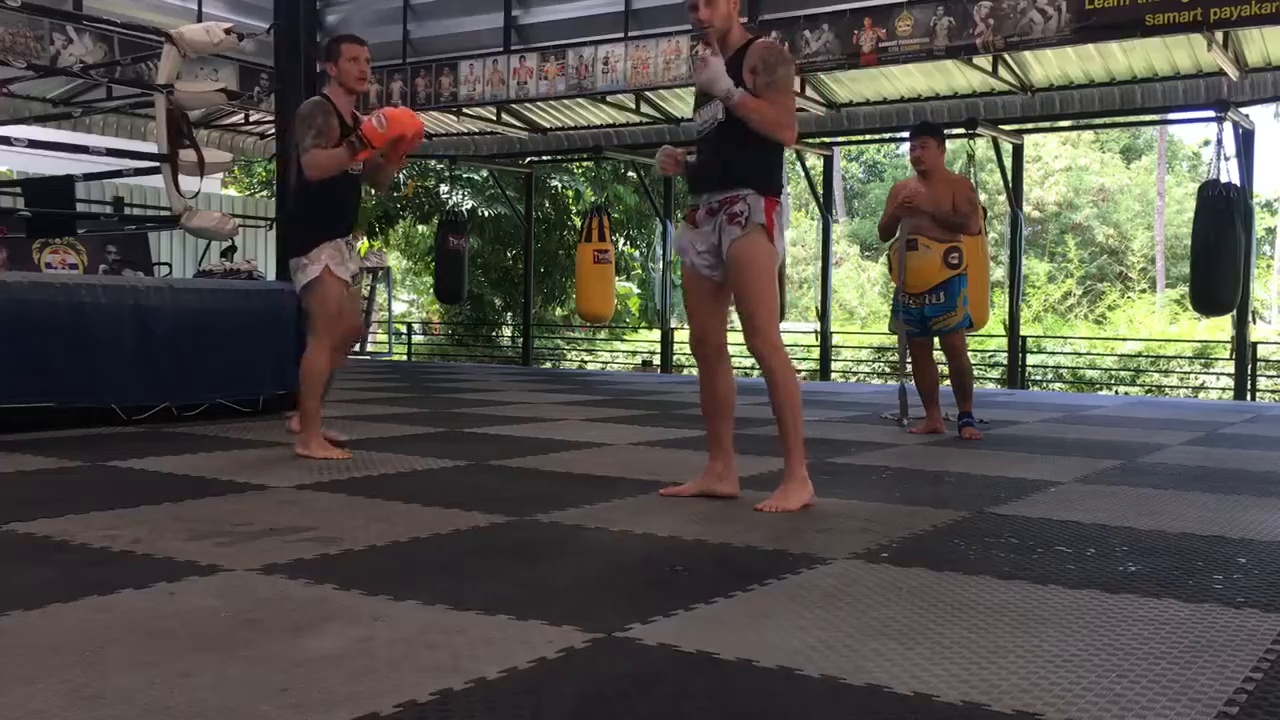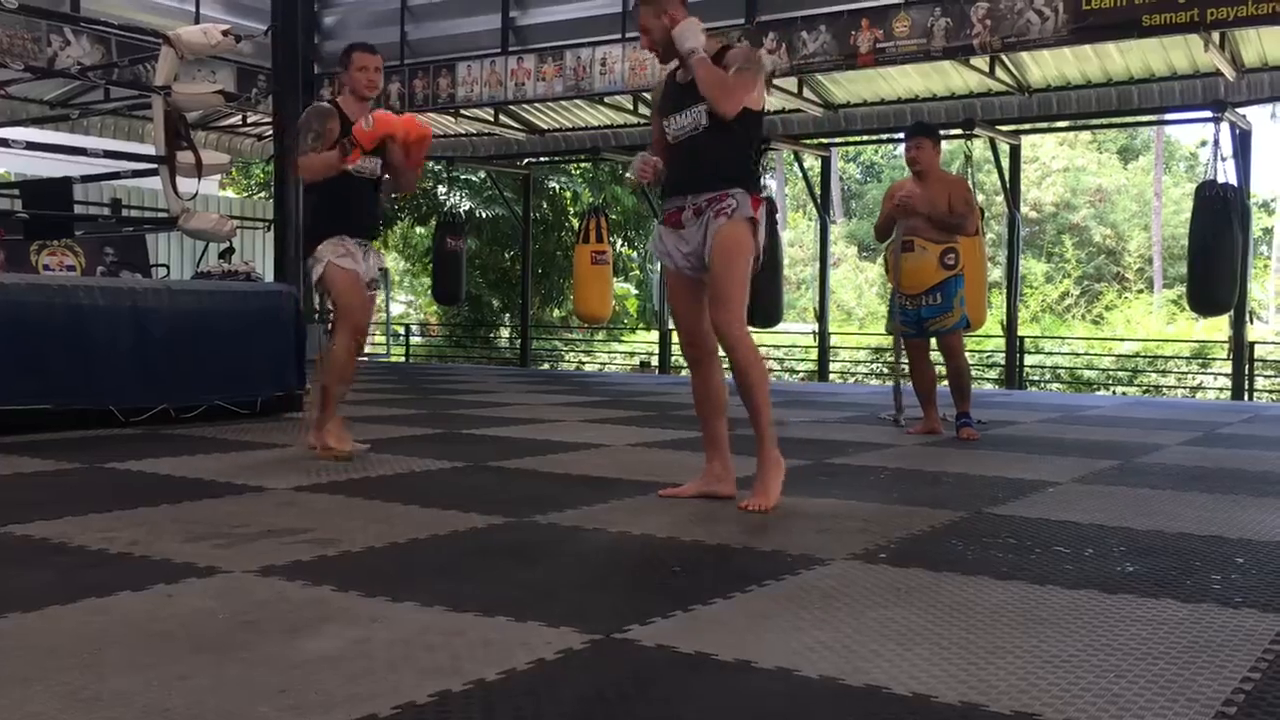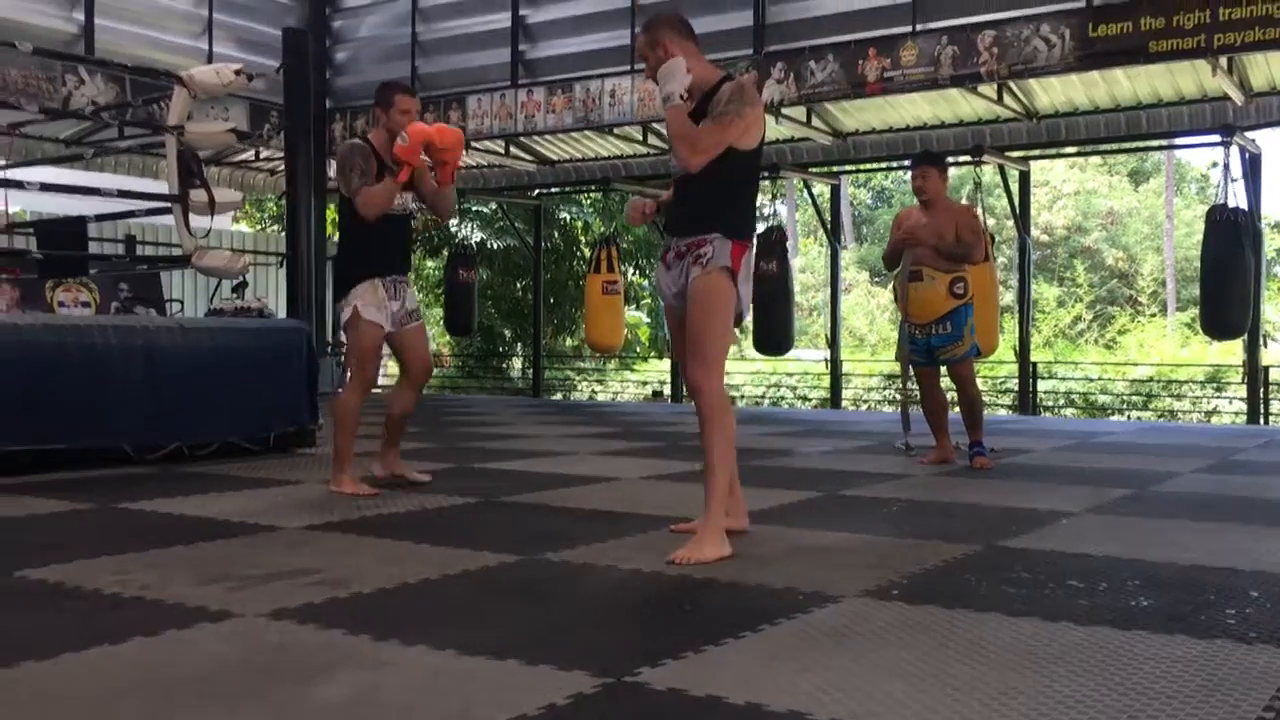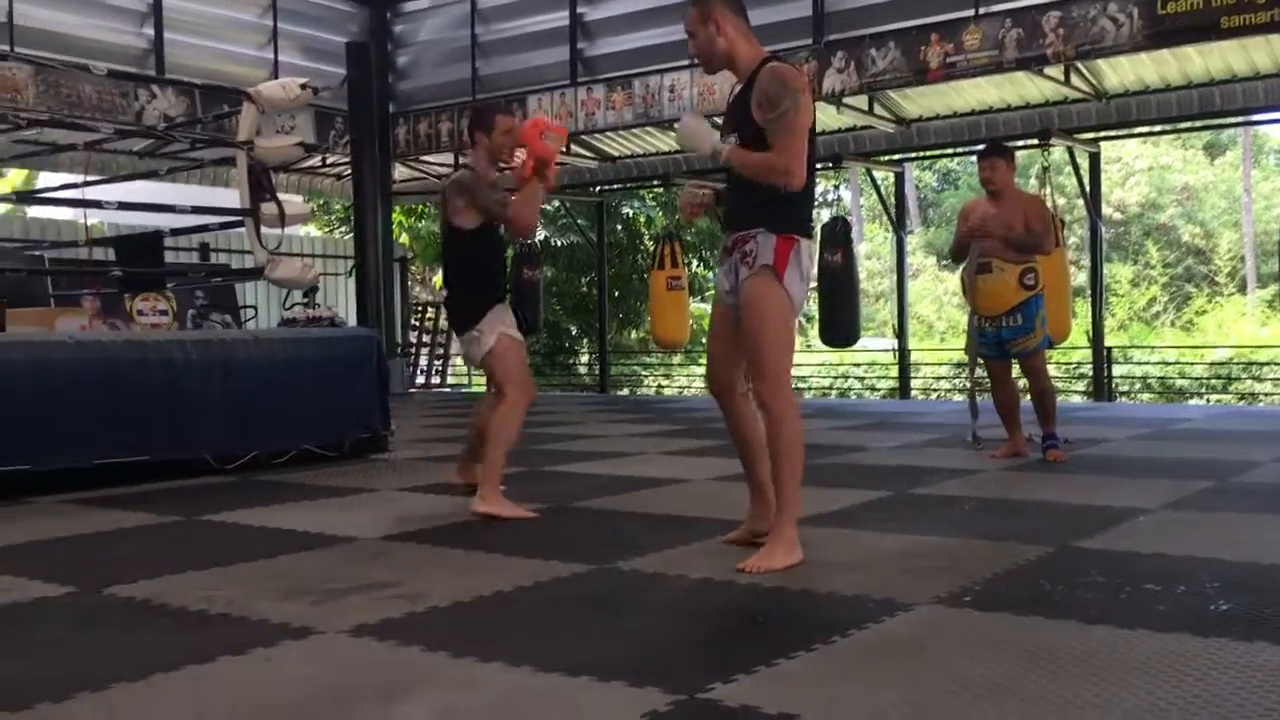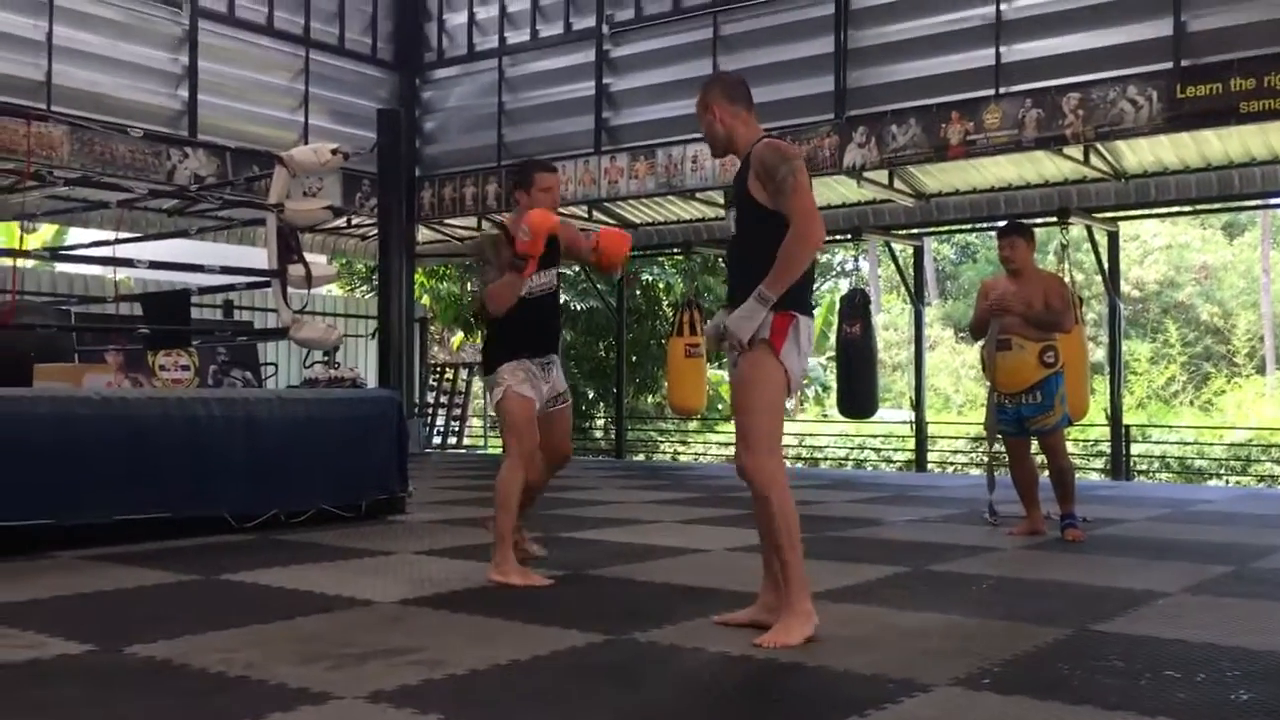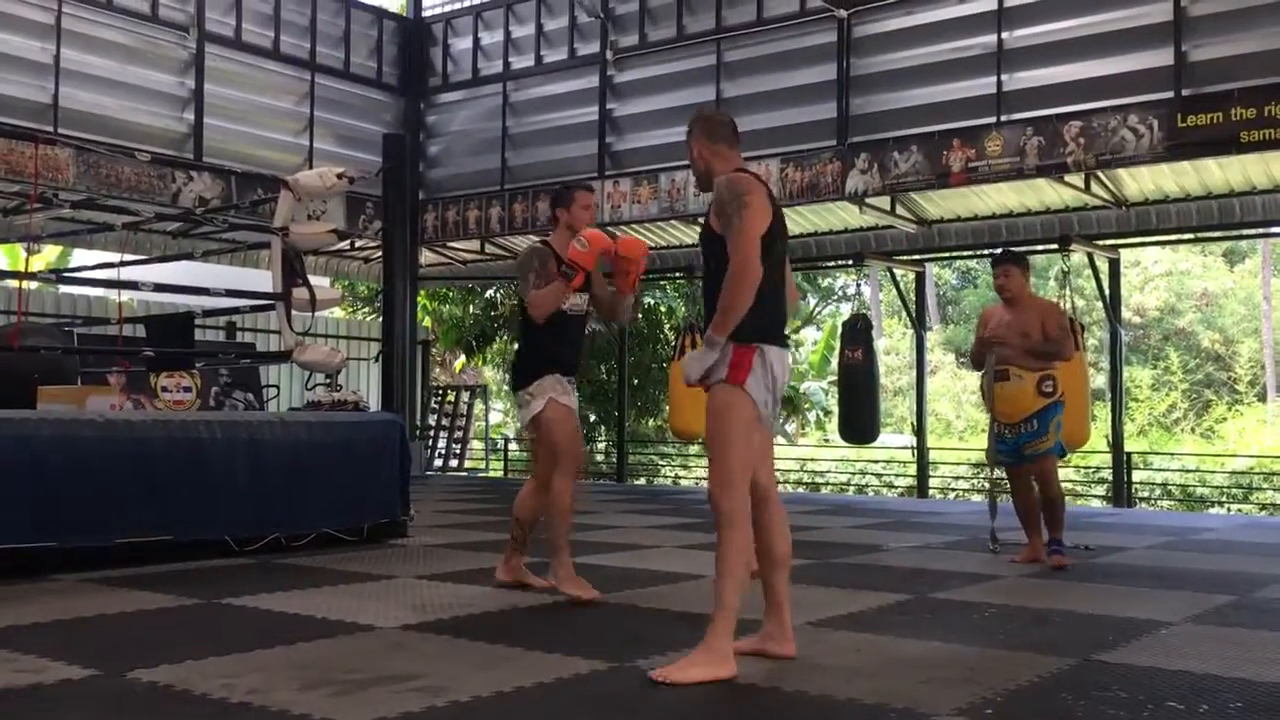
dt=0.5s
person 1, frame 1
left shoulder: (764, 55)
right shoulder: (707, 76)
left elbow: (784, 128)
left wrist: (725, 88)
right wrist: (682, 163)
left hip: (748, 210)
right hip: (700, 216)
left knee: (763, 343)
right knee: (706, 346)
left ankle: (797, 476)
right ankle: (720, 471)
person 1, frame 2
left shoulder: (740, 59)
right shoulder: (666, 86)
left elbow: (726, 103)
left wrist: (695, 49)
right wrist: (649, 167)
left hip: (730, 204)
right hip: (677, 218)
left knee: (728, 327)
right knee: (695, 347)
left ankle: (769, 455)
right ankle: (718, 470)
person 1, frame 3
left shoulder: (738, 94)
right shoulder: (689, 106)
left elbow: (692, 156)
left wrist: (672, 98)
right wrist: (655, 207)
left hip: (720, 251)
right hip: (679, 254)
left knee: (705, 381)
right knee: (700, 386)
left ankle: (714, 531)
right ankle: (731, 505)
person 1, frame 4
left shoulder: (779, 79)
right shoulder: (743, 93)
left elbow: (790, 174)
left wrist: (714, 145)
right wrist: (714, 198)
left hip: (775, 247)
right hip: (740, 247)
left knee: (771, 391)
right knee: (723, 381)
left ankle: (785, 534)
right ankle: (763, 507)
person 1, frame 5
left shoulder: (771, 155)
right shoulder: (749, 169)
left elbow: (810, 232)
left wrist: (755, 305)
right wrist: (730, 317)
left hip: (776, 325)
right hip: (759, 328)
left knee: (755, 462)
right knee: (762, 463)
left ankle: (799, 601)
right ankle: (775, 599)
person 1, frame 6
left shoulder: (734, 188)
right shoulder: (750, 195)
left elbow: (747, 270)
right elbow: (789, 292)
left wrist: (710, 344)
left hip: (744, 355)
right hip: (760, 355)
left knee: (728, 497)
right knee: (761, 493)
left ankle: (718, 648)
right ankle: (778, 629)
person 2, frame 1
left shoulder: (356, 119)
right shoulder: (318, 110)
left elbow: (379, 182)
right elbow: (312, 167)
left wrist: (395, 150)
right wrist: (361, 142)
left hip: (339, 239)
right hip: (315, 239)
left knee: (348, 330)
right knee: (326, 334)
left ankle: (306, 414)
right ankle: (310, 437)
person 2, frame 2
right shoulder: (323, 115)
left elbow: (403, 186)
right elbow: (306, 170)
left wrist: (412, 152)
right wrist: (352, 145)
left hip: (365, 243)
right hip: (329, 238)
left knee: (351, 336)
right knee: (352, 323)
left ankle: (322, 425)
right ankle: (330, 423)
person 2, frame 3
left shoulder: (412, 162)
right shoulder: (356, 153)
left elbow: (444, 211)
right elbow: (368, 207)
left wrist: (446, 169)
right wrist: (400, 165)
left hip: (397, 280)
right hip: (361, 281)
left knee: (420, 367)
right knee: (363, 377)
left ankle: (389, 455)
right ankle: (341, 472)
person 2, frame 4
left shoulder: (487, 182)
right shoulder: (467, 184)
left elbow: (518, 228)
right elbow: (524, 223)
left wrist: (539, 183)
right wrist: (540, 175)
left hip: (484, 306)
right hip: (479, 309)
left knee: (504, 392)
right knee: (520, 393)
left ankle: (468, 467)
right ankle: (488, 493)
person 2, frame 5
left shoulder: (562, 234)
right shoulder: (493, 243)
left elbow: (606, 270)
right elbow: (497, 304)
left wrist: (610, 255)
right wrist: (526, 257)
left hip: (547, 358)
right hip: (509, 360)
left knee: (558, 452)
right knee: (523, 451)
left ankle: (510, 523)
right ankle: (503, 561)
person 2, frame 6
left shoulder: (587, 266)
right shoulder: (538, 256)
left elbow: (618, 315)
right elbow: (537, 309)
right wrist: (572, 270)
left hip: (563, 377)
right hip: (538, 377)
left knee: (545, 474)
right knee: (571, 460)
left ankle: (512, 562)
right ankle: (562, 566)
person 3, frame 1
left shoulder: (958, 184)
right shoulder: (900, 188)
left elbow: (972, 226)
right elbow: (883, 234)
left wrist: (929, 210)
right wrist: (896, 213)
left hip: (944, 278)
left knee: (954, 347)
right knee: (918, 350)
left ankle: (966, 417)
right ankle: (932, 418)
person 3, frame 2
left shoulder: (954, 184)
right shoulder: (897, 189)
left elbow: (968, 226)
right elbow: (880, 235)
left wrist: (924, 211)
right wrist: (892, 214)
left hip: (941, 279)
right hip: (905, 281)
left knee: (952, 348)
right knee: (915, 350)
left ankle: (964, 417)
right ankle: (930, 417)
person 3, frame 3
left shoulder: (961, 213)
right shoulder: (903, 218)
left elbow: (976, 254)
right elbow: (888, 264)
left wrist: (931, 242)
right wrist: (898, 245)
left hip: (950, 307)
left knee: (963, 377)
right knee: (926, 380)
left ankle: (977, 446)
right ankle: (943, 446)
person 3, frame 4
left shoulder: (1030, 203)
right shoulder: (970, 209)
left elbow: (1046, 244)
right elbow: (956, 257)
left wrist: (1001, 233)
right wrist: (964, 238)
left hip: (1020, 299)
left knee: (1035, 369)
right knee: (997, 374)
left ankle: (1050, 438)
right ankle: (1015, 440)
person 3, frame 5
left shoulder: (1050, 282)
right shoulder: (990, 286)
left elbow: (1066, 322)
right elbow: (975, 333)
left wrist: (1022, 310)
right wrist: (985, 316)
left hip: (1040, 377)
right hip: (1003, 381)
left knee: (1054, 448)
right knee: (1016, 451)
left ankle: (1069, 518)
right ankle: (1033, 517)
person 3, frame 6
left shoulder: (1047, 310)
right shoulder: (988, 316)
left elbow: (1066, 350)
right elbow: (977, 364)
left wrist: (1020, 343)
right wrist: (981, 347)
left hip: (1040, 405)
right hip: (1003, 409)
left knee: (1045, 473)
right knee: (1017, 478)
left ankle: (1055, 543)
right ankle: (1035, 544)
